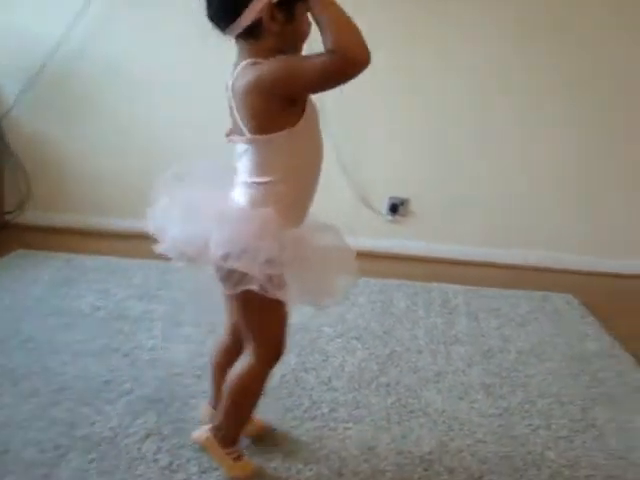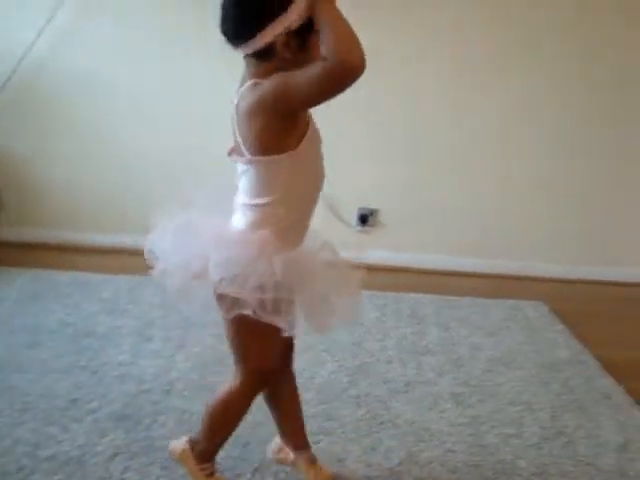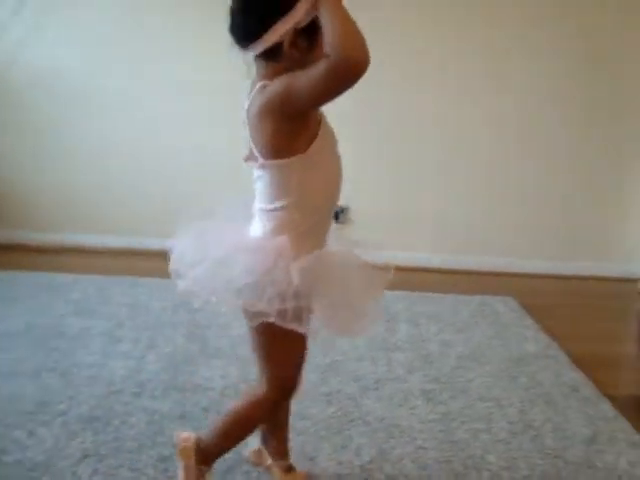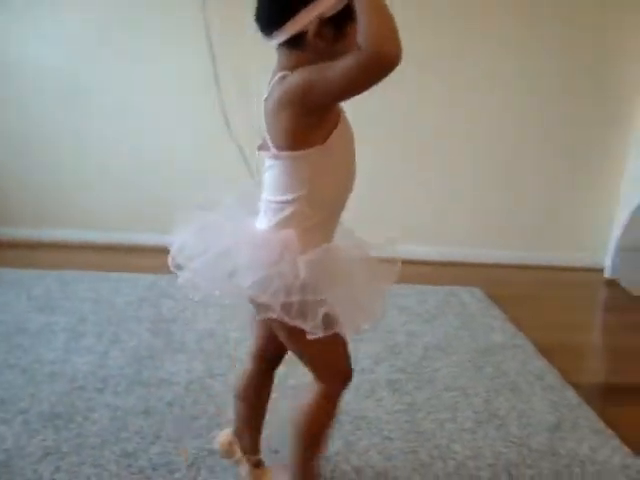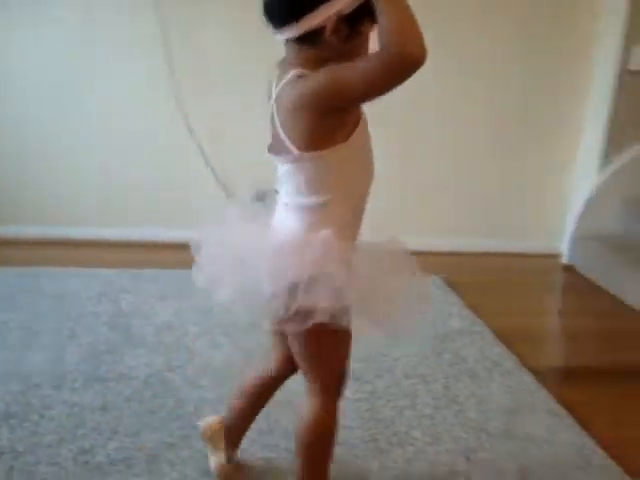
dt=0.2s
person 1, frame 1
left shoulder: (257, 69)
right shoulder: (268, 77)
right elbow: (352, 56)
left hip: (259, 232)
right hip: (256, 238)
left knee: (245, 332)
right knee: (266, 349)
left ankle: (221, 407)
right ankle: (220, 438)
person 1, frame 2
left shoulder: (264, 87)
right shoulder: (271, 95)
right elbow: (348, 64)
left hip: (265, 256)
right hip: (256, 261)
left knee: (277, 364)
right knee: (253, 374)
person 1, frame 3
left shoulder: (277, 90)
right shoulder: (282, 97)
right elbow: (352, 60)
left hip: (284, 262)
right hip: (278, 269)
left knee: (279, 374)
right knee: (278, 384)
person 1, frame 4
left shoulder: (291, 77)
right shoulder: (303, 89)
right elbow: (383, 54)
left hip: (279, 253)
right hip: (284, 261)
left knee: (266, 359)
right knee: (334, 374)
person 1, frame 5
left shoulder: (290, 73)
right shoulder: (321, 90)
right elbow: (406, 55)
left hip: (297, 253)
right hip: (312, 266)
left knee: (286, 363)
right knee: (327, 387)
left ankle: (227, 429)
